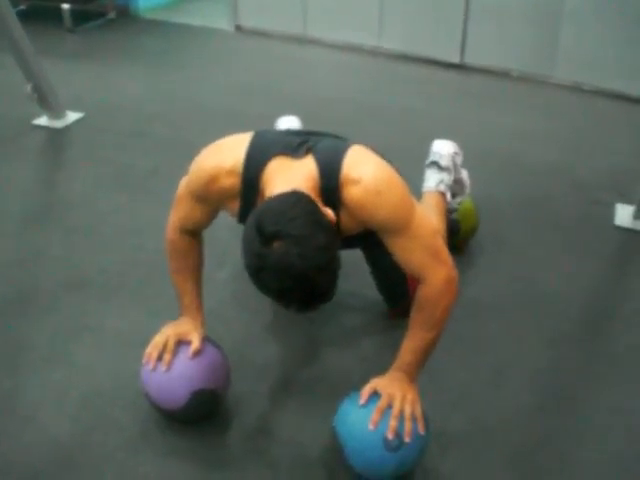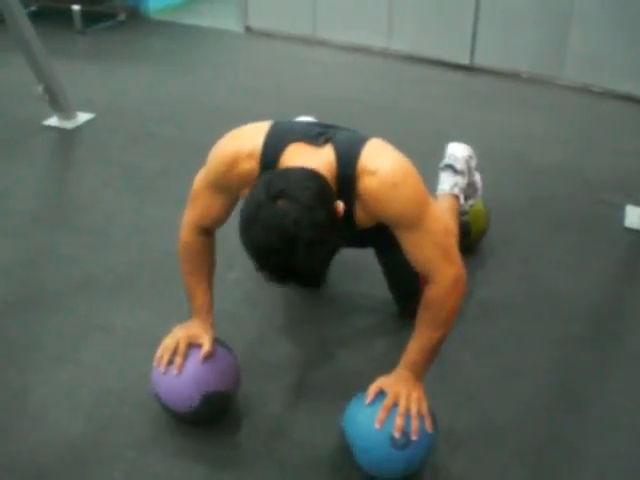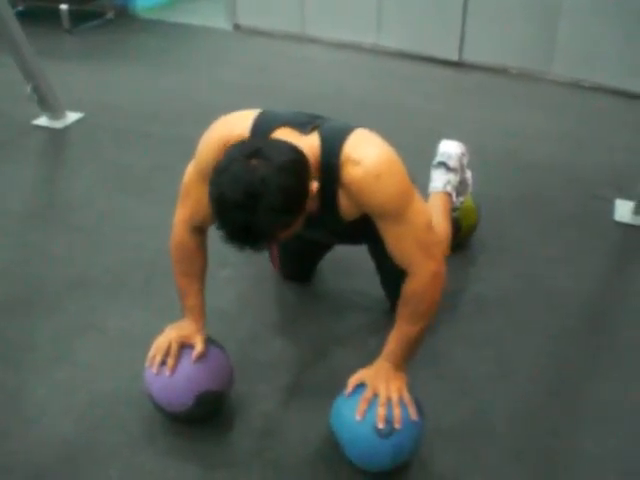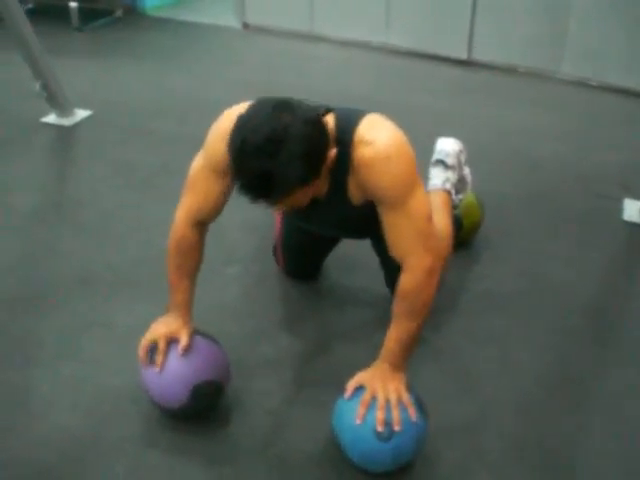
dt=0.3s
person 1, frame 1
left shoulder: (370, 188)
right shoulder: (218, 170)
left elbow: (440, 277)
right elbow: (182, 230)
left wrist: (402, 374)
right wrist: (191, 316)
left hip: (364, 208)
left knee: (406, 301)
left ankle: (439, 176)
person 1, frame 2
left shoulder: (385, 180)
right shoulder: (237, 158)
left elbow: (448, 276)
right elbow: (196, 229)
left wrist: (409, 373)
right wrist: (201, 319)
left hip: (380, 213)
left knee: (416, 301)
right knee: (301, 276)
left ankle: (453, 178)
person 1, frame 3
left shoulder: (370, 170)
right shoulder: (222, 143)
left elbow: (428, 270)
right elbow: (188, 227)
left wrist: (391, 365)
right wrist: (193, 319)
left hip: (374, 209)
left knee: (404, 292)
right knee: (291, 271)
left ankle: (445, 176)
person 1, frame 4
left shoulder: (380, 152)
right shoulder: (232, 131)
left elbow: (421, 266)
right elbow: (191, 220)
left wrist: (390, 366)
right wrist: (178, 313)
left hip: (381, 205)
left knee: (419, 274)
right knee: (295, 270)
left ankle: (444, 175)
